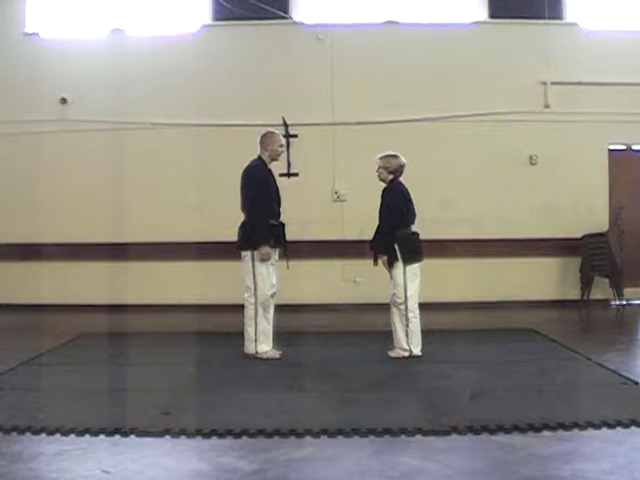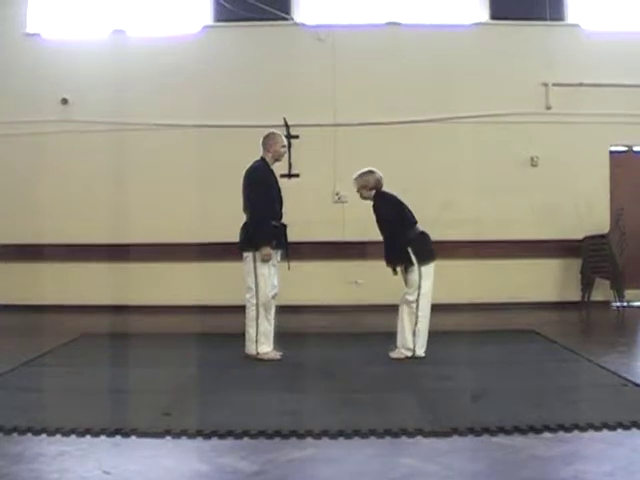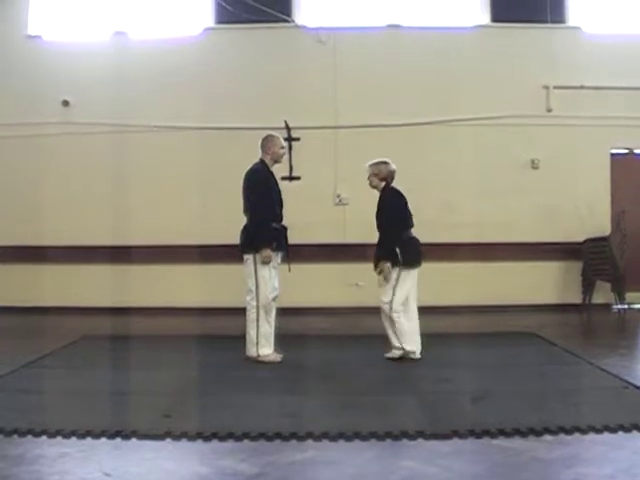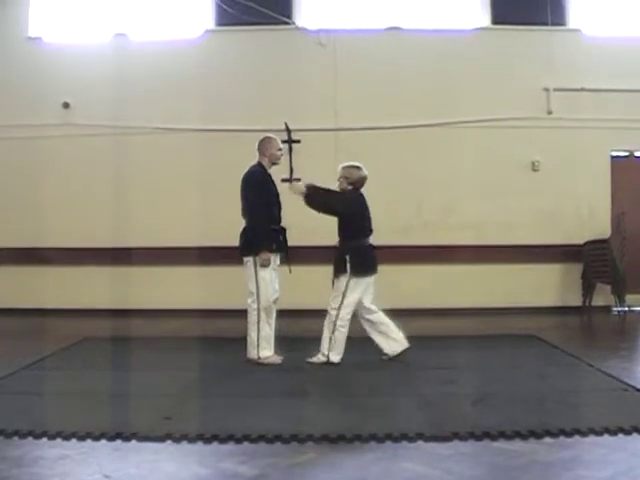
dt=0.5s
person 1, frame 1
left shoulder: (262, 170)
right shoulder: (255, 171)
right elbow: (254, 211)
right wrist: (263, 244)
left hip: (265, 241)
right hip: (257, 243)
left knee: (267, 292)
right knee: (258, 294)
left ankle: (262, 343)
right ankle: (256, 346)
person 1, frame 2
left shoulder: (265, 171)
right shoulder: (258, 171)
right elbow: (256, 211)
right wrist: (264, 244)
left hip: (267, 241)
right hip: (259, 243)
left knee: (268, 293)
right knee: (260, 295)
left ankle: (263, 344)
right ankle: (257, 347)
person 1, frame 3
left shoulder: (265, 174)
right shoulder: (257, 174)
right elbow: (256, 214)
right wrist: (264, 246)
left hip: (267, 244)
right hip: (259, 245)
left knee: (268, 296)
right knee: (260, 297)
left ankle: (264, 346)
right ankle: (258, 349)
person 1, frame 4
left shoulder: (262, 176)
right shoulder: (255, 176)
right elbow: (254, 217)
right wrist: (262, 249)
left hip: (267, 246)
right hip: (258, 248)
left knee: (269, 298)
right knee: (261, 300)
left ankle: (264, 349)
right ankle: (259, 352)
person 2, frame 1
left shoulder: (392, 190)
right shoulder: (398, 189)
left elbow: (388, 224)
left wrist: (382, 251)
right wrist: (386, 250)
left hip: (403, 252)
right hip: (405, 250)
left knee: (404, 300)
right knee: (399, 299)
left ankle: (410, 347)
right ankle: (405, 346)
person 2, frame 2
left shoulder: (383, 203)
right shoulder: (384, 201)
left elbow: (394, 234)
left wrist: (397, 261)
right wrist: (398, 261)
left hip: (417, 255)
right hip: (417, 253)
left knee: (416, 301)
right knee: (410, 300)
left ankle: (413, 348)
right ankle: (408, 347)
person 2, frame 3
left shoulder: (389, 196)
right shoulder: (391, 195)
left elbow: (389, 231)
left wrist: (384, 258)
right wrist: (383, 256)
left hip: (401, 256)
right hip: (406, 254)
left knee: (389, 303)
right knee: (404, 304)
left ankle: (406, 346)
right ankle: (408, 347)
person 2, frame 4
left shoulder: (352, 200)
right shoulder: (353, 199)
left elbow: (330, 204)
right elbow: (330, 198)
left wrist: (307, 193)
right wrist: (308, 190)
left hip: (355, 262)
right hip: (362, 260)
left knee: (338, 310)
right knee: (366, 308)
left ankle: (329, 354)
right ankle: (396, 344)
